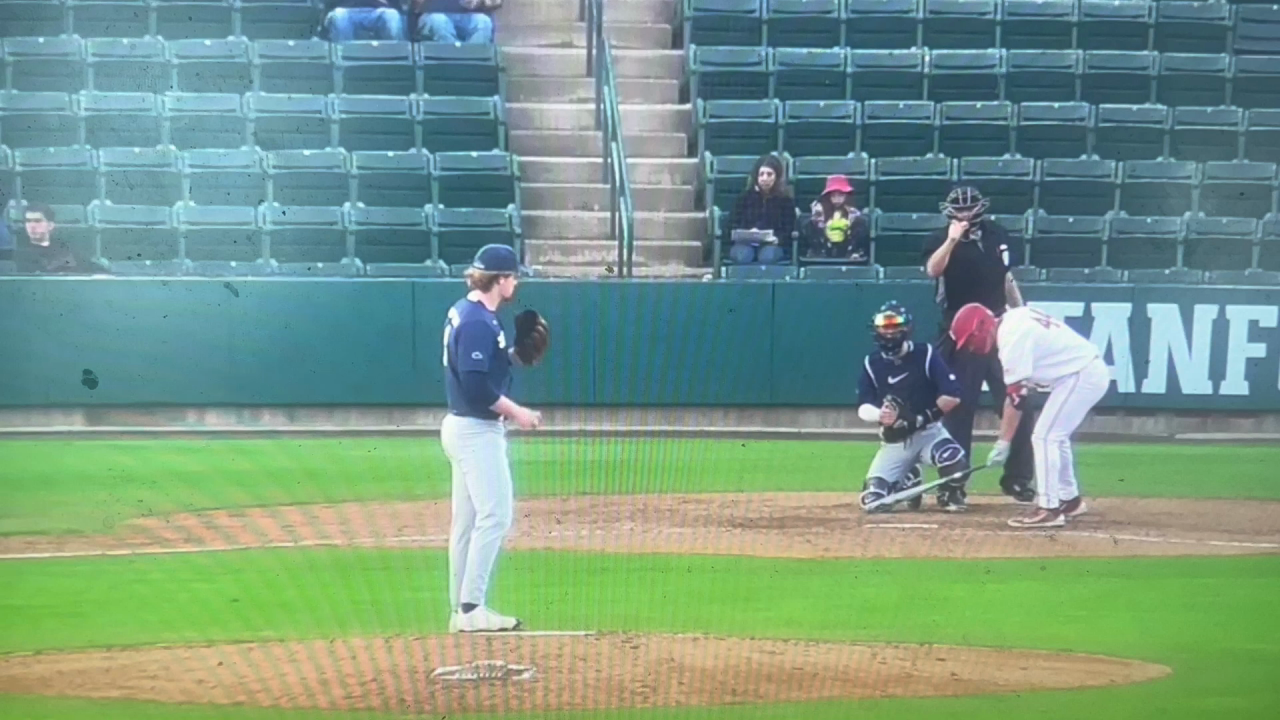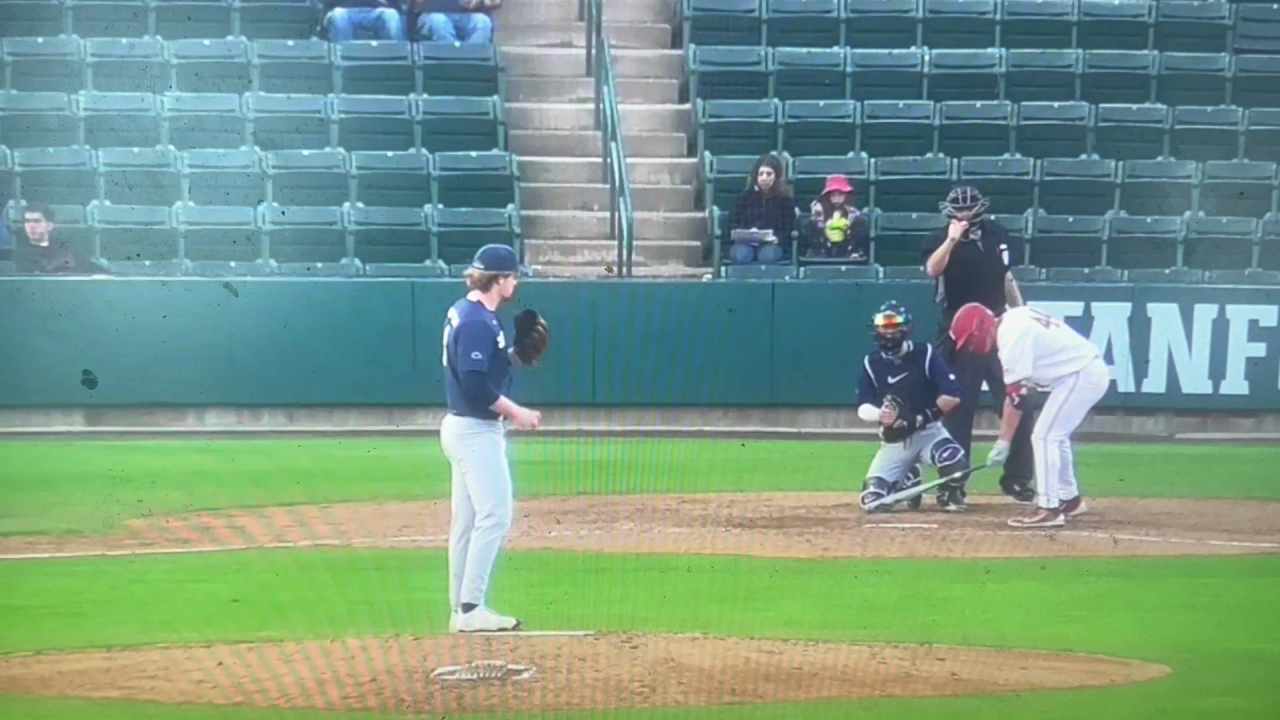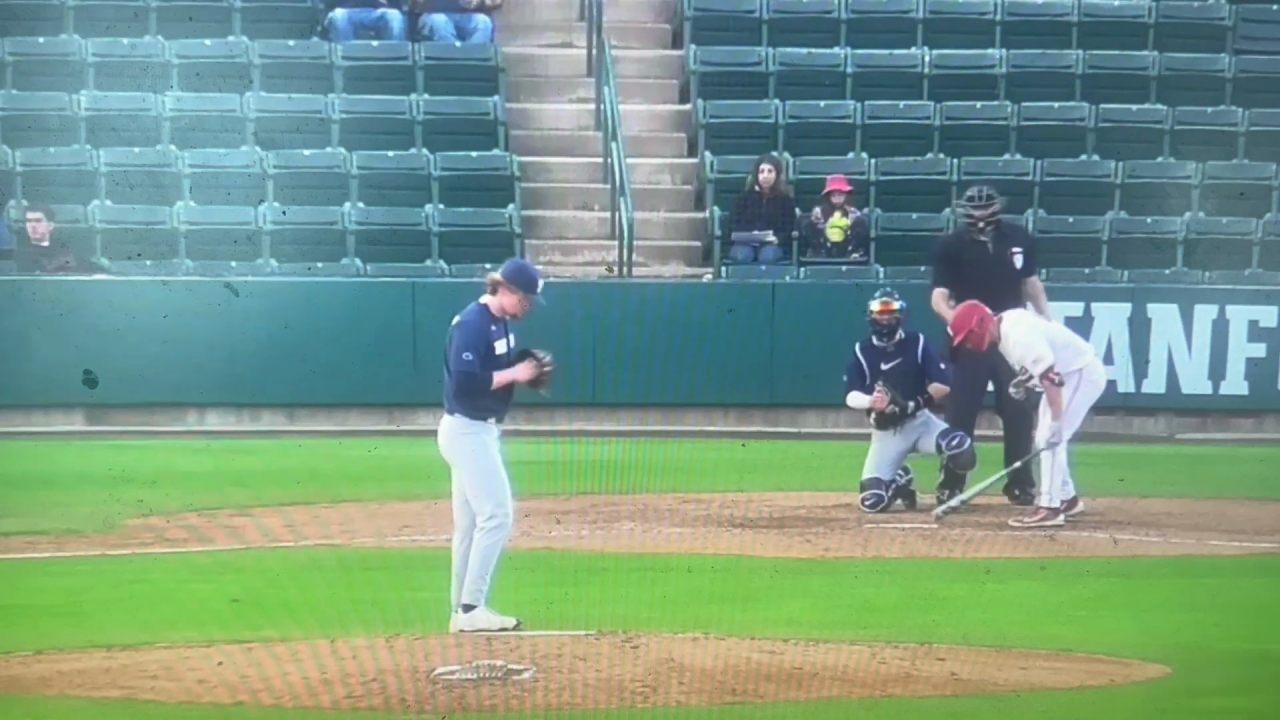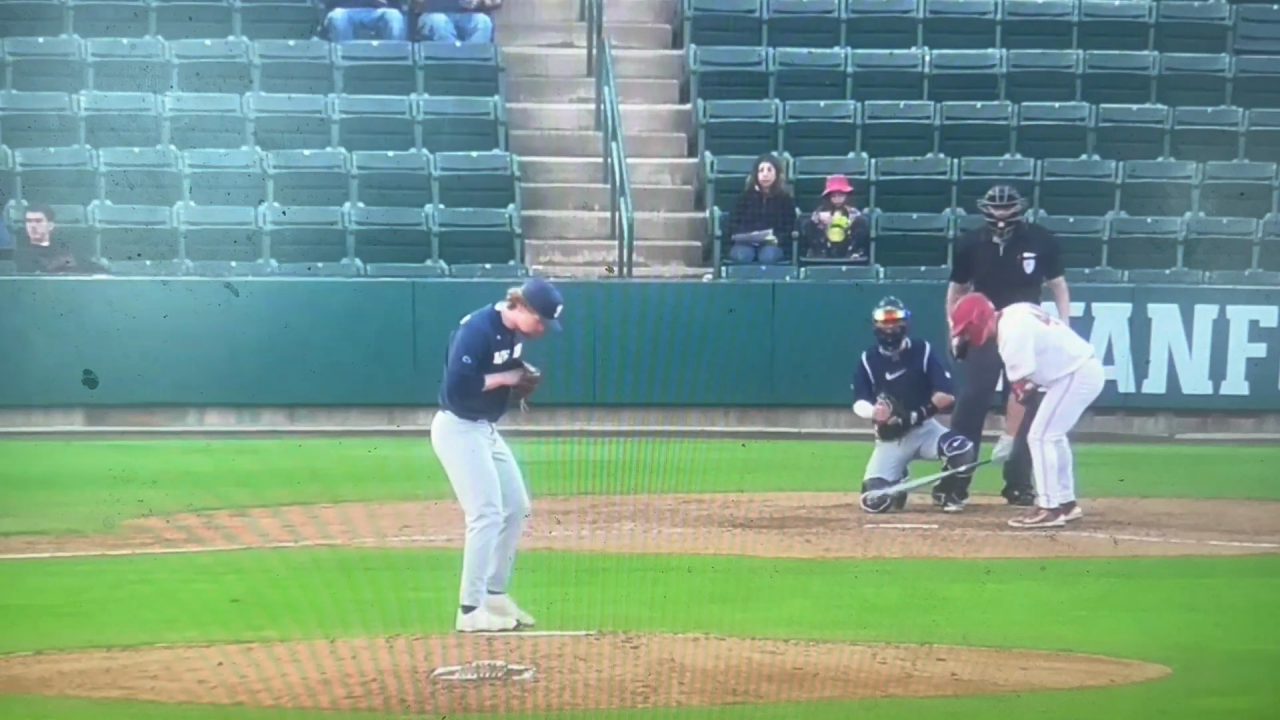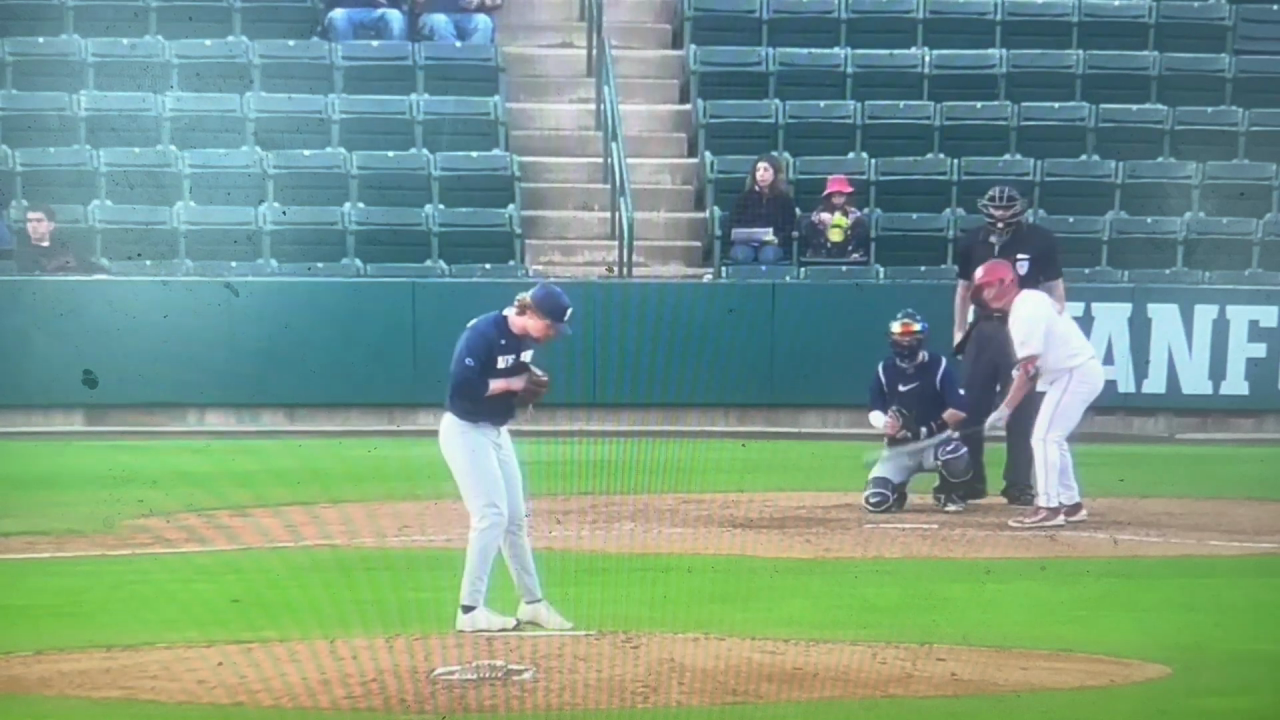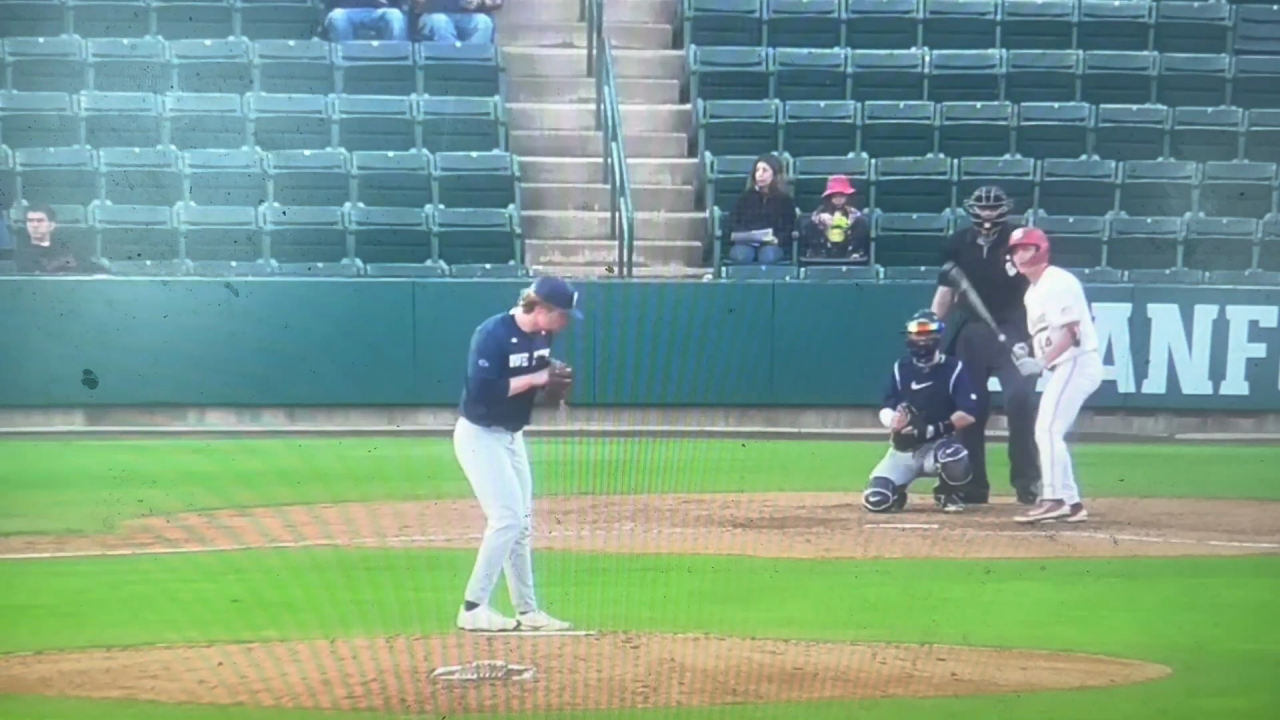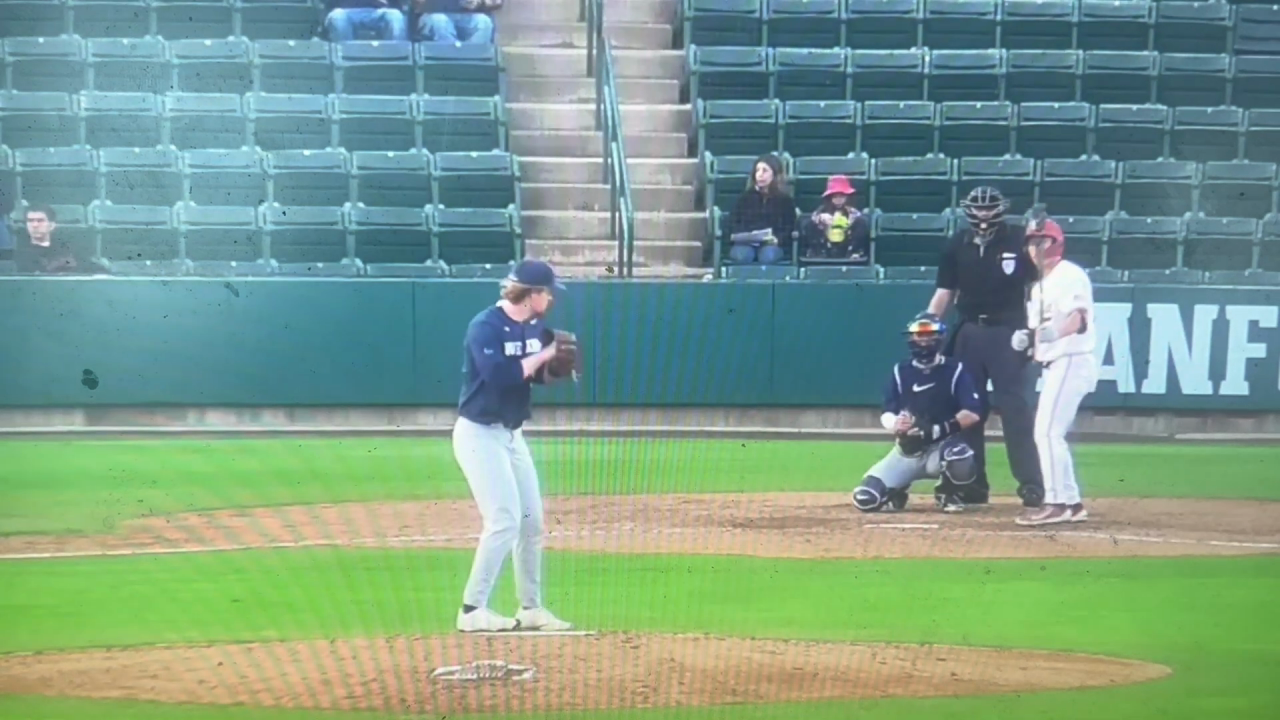
dt=0.3s
person 1, frame 1
left shoulder: (464, 311)
right shoulder: (478, 321)
right elbow: (477, 387)
left wrist: (516, 353)
right wrist: (516, 412)
left hip: (465, 426)
right hip: (477, 431)
left knee: (467, 519)
right knee: (494, 516)
left ankle: (463, 608)
right ankle: (470, 609)
person 1, frame 2
left shoulder: (466, 312)
right shoulder: (476, 322)
right elbow: (477, 388)
left wrist: (513, 355)
right wrist: (516, 412)
left hip: (468, 428)
right hip: (475, 431)
left knee: (467, 520)
right knee: (495, 515)
left ankle: (464, 608)
right ankle: (470, 610)
person 1, frame 3
left shoulder: (499, 321)
right shoulder: (472, 324)
right elbow: (467, 383)
left wrist: (522, 370)
right wrist: (514, 374)
left hip: (476, 431)
right hip: (468, 431)
left knee: (471, 522)
right knee: (496, 516)
left ankle: (464, 608)
right ankle: (471, 610)
person 1, frame 4
left shoulder: (515, 331)
right shoulder: (476, 329)
right elbow: (458, 386)
left wrist: (521, 377)
right wrist: (506, 378)
left hip: (485, 428)
right hip: (459, 429)
left knee: (517, 507)
right knee: (486, 515)
left ankle: (494, 594)
right ankle: (470, 610)
person 1, frame 5
left shoulder: (527, 337)
right shoulder: (482, 333)
right elbow: (461, 387)
left wrist: (530, 384)
right wrist: (510, 384)
left hip: (496, 431)
right hip: (466, 431)
left knee: (515, 518)
right knee: (491, 516)
left ankle: (532, 602)
right ankle: (471, 611)
person 1, frame 6
left shoulder: (543, 336)
right shoulder: (492, 335)
right elbow: (484, 390)
left wrist: (554, 381)
right wrist: (534, 378)
left hip: (512, 436)
right hip: (480, 436)
left knee: (521, 525)
right knee: (507, 518)
left ankle: (527, 611)
right ankle: (473, 608)
person 1, frame 7
left shoulder: (534, 326)
right shoulder: (485, 326)
left elbow: (538, 374)
right elbow: (499, 376)
left wrist: (556, 364)
right wrist: (542, 355)
left hip: (511, 434)
right hip: (480, 434)
left knee: (531, 520)
right knee: (504, 521)
left ankle: (531, 608)
right ankle: (472, 610)
person 2, frame 1
left shoulder: (998, 234)
right shoulder: (942, 240)
right elbow: (933, 270)
right wrist: (952, 240)
right knee: (958, 408)
left ankle: (1018, 478)
person 2, frame 2
left shoulder: (998, 235)
right shoulder: (941, 241)
right elbow: (932, 270)
right wrist: (952, 241)
right knee: (958, 409)
left ankle: (1019, 479)
person 2, frame 3
left shoulder: (1018, 238)
right shoulder: (953, 245)
left elbow: (1031, 282)
right elbow: (938, 296)
left wrist: (1047, 322)
right wrist: (954, 317)
left knee: (1019, 410)
right knee: (960, 410)
left ankle: (1020, 484)
right ankle: (952, 485)
person 2, frame 4
left shoulder: (1040, 240)
right shoulder: (971, 243)
left elbow: (1058, 284)
right elbow: (956, 290)
left wrist: (1064, 326)
left knee: (1024, 409)
right knee: (968, 407)
left ankle: (1018, 485)
right ankle: (953, 483)
person 2, frame 5
left shoulder: (1039, 240)
right shoulder: (972, 242)
left elbow: (1055, 287)
right wrist: (959, 329)
right hip: (983, 330)
left knee: (1023, 409)
right knee: (972, 406)
left ankle: (1018, 485)
right ankle: (969, 481)
person 2, frame 6
right shoulder: (958, 244)
right elbow: (945, 293)
left hip: (1011, 331)
right hip: (970, 333)
left knee: (1020, 400)
left ankle: (1027, 479)
right ankle: (973, 485)
person 2, frame 7
left shoulder: (1019, 242)
right shoulder: (956, 245)
right elbow: (943, 294)
left hip: (1008, 332)
right hip: (969, 333)
left knee: (1016, 408)
left ankle: (1032, 484)
right ankle: (972, 484)
person 3, frame 1
left shoulder: (1012, 338)
right shoulder: (1013, 318)
left elbow: (1015, 396)
left wrist: (1003, 442)
right wrist: (1030, 379)
left hip: (1082, 375)
right hip: (1090, 370)
left knee: (1045, 436)
right knee: (1055, 435)
left ankle: (1049, 509)
right ankle: (1069, 499)
person 3, frame 2
left shoulder: (1011, 338)
right shoulder: (1012, 319)
left elbow: (1016, 395)
left wrist: (1003, 442)
right wrist: (1027, 377)
left hip: (1082, 375)
right hip: (1086, 371)
left knee: (1045, 437)
right knee: (1054, 435)
left ankle: (1048, 508)
right ankle: (1069, 499)
person 3, frame 3
left shoulder: (1019, 334)
right shoulder: (1007, 322)
left elbow: (1051, 378)
left wrist: (1056, 423)
right wrist: (1025, 380)
left hip: (1083, 374)
right hip: (1071, 372)
left knee: (1052, 438)
right knee: (1048, 438)
left ankle: (1049, 507)
right ankle: (1067, 499)
person 3, frame 4
left shoulder: (1012, 334)
right shoulder: (1015, 312)
left elbow: (1019, 391)
right wrist: (1031, 377)
left hip: (1079, 375)
right hip: (1082, 369)
left knee: (1040, 436)
right knee: (1052, 436)
left ankle: (1048, 509)
right ankle: (1065, 502)
person 3, frame 5
left shoulder: (1025, 312)
right shoulder: (1031, 298)
left elbow: (1028, 369)
left wrist: (1004, 410)
right wrist: (1024, 367)
left hip: (1077, 374)
right hip: (1082, 371)
left knee: (1044, 436)
right knee: (1053, 437)
left ankle: (1049, 508)
right ankle: (1070, 504)
person 3, frame 6
left shoulder: (1059, 281)
right shoulder: (1032, 293)
left elbow: (1072, 332)
left wrist: (1042, 361)
right wrist: (1027, 350)
left hip: (1077, 364)
right hip: (1063, 366)
left knee: (1047, 429)
right knee: (1051, 432)
left ankle: (1054, 499)
right ankle: (1071, 503)
person 3, frame 7
left shoulder: (1070, 275)
right shoulder: (1040, 285)
left elbow: (1080, 318)
left wrist: (1056, 333)
right wrist: (1026, 337)
left hip: (1072, 363)
right hip: (1056, 366)
left knee: (1047, 432)
right knee: (1053, 434)
left ankle: (1057, 504)
right ankle: (1072, 503)
person 4, frame 1
left shoulder: (926, 354)
right shoulder: (872, 363)
left elbow: (952, 396)
right elbow: (863, 409)
left wrist: (920, 419)
right wrist: (880, 415)
left hip: (928, 432)
right hip: (894, 440)
left knee: (953, 460)
right knee: (873, 501)
left ankle: (950, 493)
right ankle: (906, 482)
person 4, frame 2
left shoulder: (926, 354)
right shoulder: (872, 363)
left elbow: (952, 396)
right elbow: (863, 408)
left wrist: (920, 419)
right wrist: (880, 415)
left hip: (928, 431)
right hip: (894, 440)
left knee: (953, 460)
right knee: (872, 499)
left ankle: (951, 493)
right ankle: (906, 482)
person 4, frame 3
left shoulder: (917, 343)
right shoulder: (862, 351)
left elbow: (942, 385)
right elbow: (851, 397)
left wrist: (911, 406)
right wrist: (871, 401)
left hip: (919, 421)
right hip: (886, 431)
left knee: (960, 449)
right knee: (872, 501)
right ankle: (899, 482)
person 4, frame 4
left shoulder: (923, 351)
right shoulder: (869, 359)
left elbow: (947, 394)
right elbow: (858, 403)
left wrist: (915, 417)
right wrist: (874, 411)
left hip: (924, 429)
right hip: (890, 438)
left knee: (962, 451)
right knee: (873, 502)
right ankle: (896, 484)
person 4, frame 5
left shoulder: (938, 366)
right shoulder: (885, 369)
left elbow: (958, 410)
right elbow: (874, 412)
left wrist: (924, 431)
right wrist: (885, 424)
left hip: (932, 441)
right hip: (899, 448)
left knee: (957, 457)
right knee: (875, 501)
left ankle: (946, 494)
right ankle: (898, 487)
person 4, frame 6
left shoulder: (954, 369)
right shoulder: (900, 368)
left elbow: (968, 414)
right elbow: (885, 410)
left wrist: (930, 431)
right wrist: (893, 420)
left hip: (937, 445)
right hip: (904, 449)
left knee: (956, 462)
right knee: (875, 500)
left ankle: (948, 495)
right ankle: (897, 489)
person 4, frame 7
left shoulder: (955, 370)
right shoulder: (900, 371)
left elbow: (972, 413)
right elbow: (886, 414)
left wrist: (936, 431)
right wrist: (895, 424)
left hip: (940, 447)
right hip: (906, 450)
left knee: (962, 463)
right knee: (866, 499)
right ankle: (896, 491)
